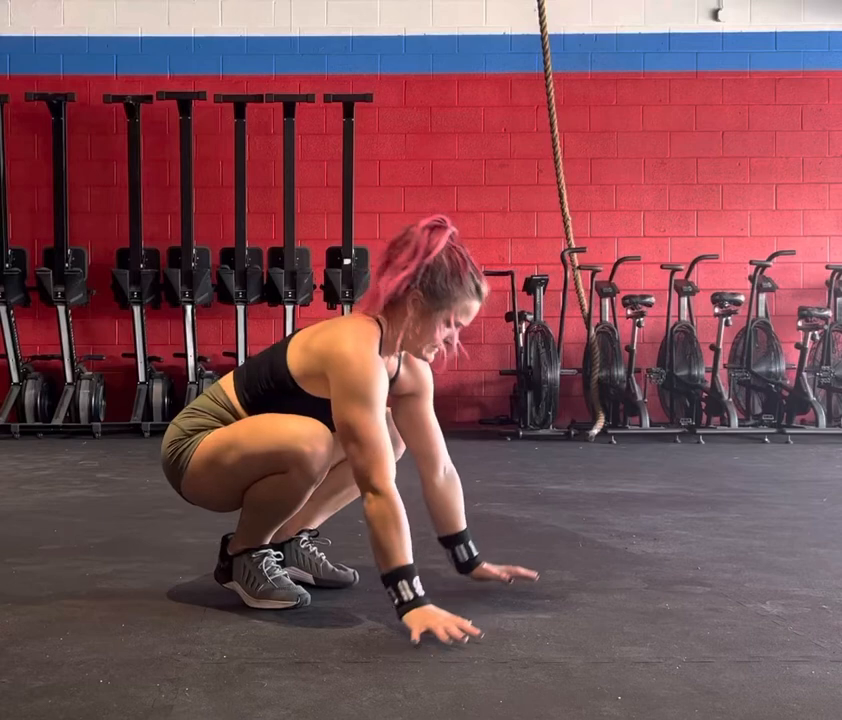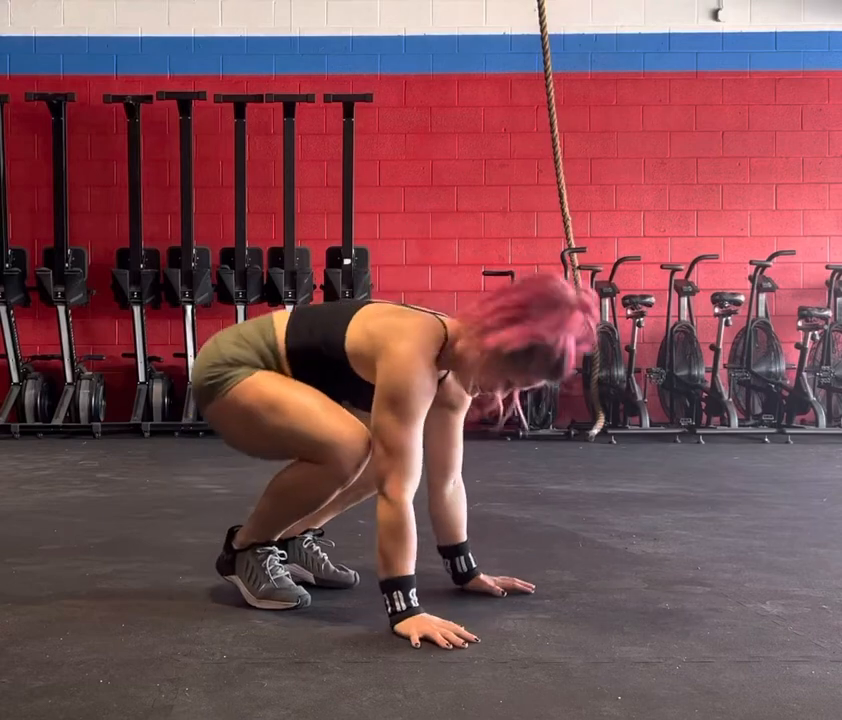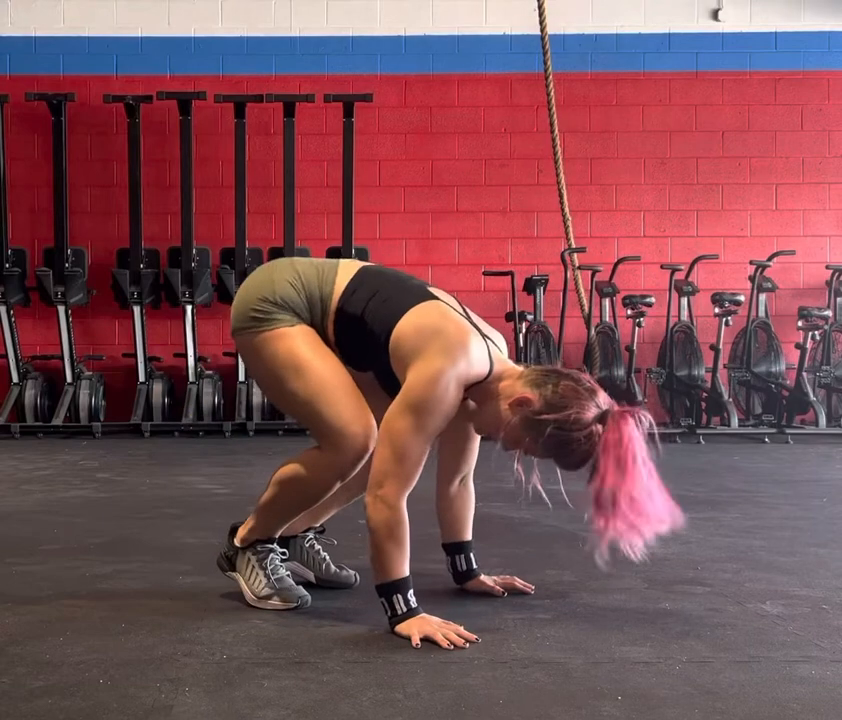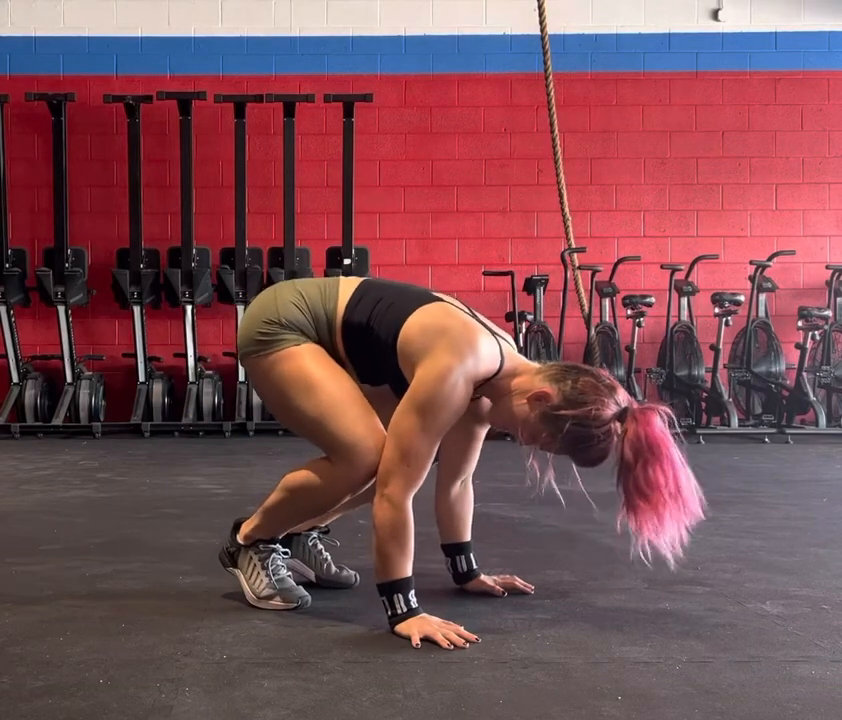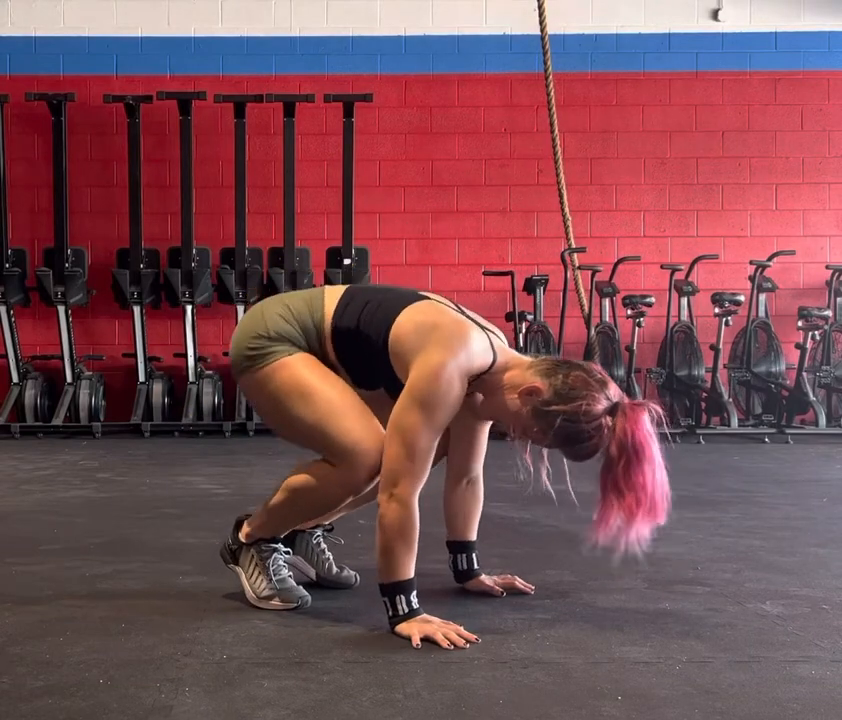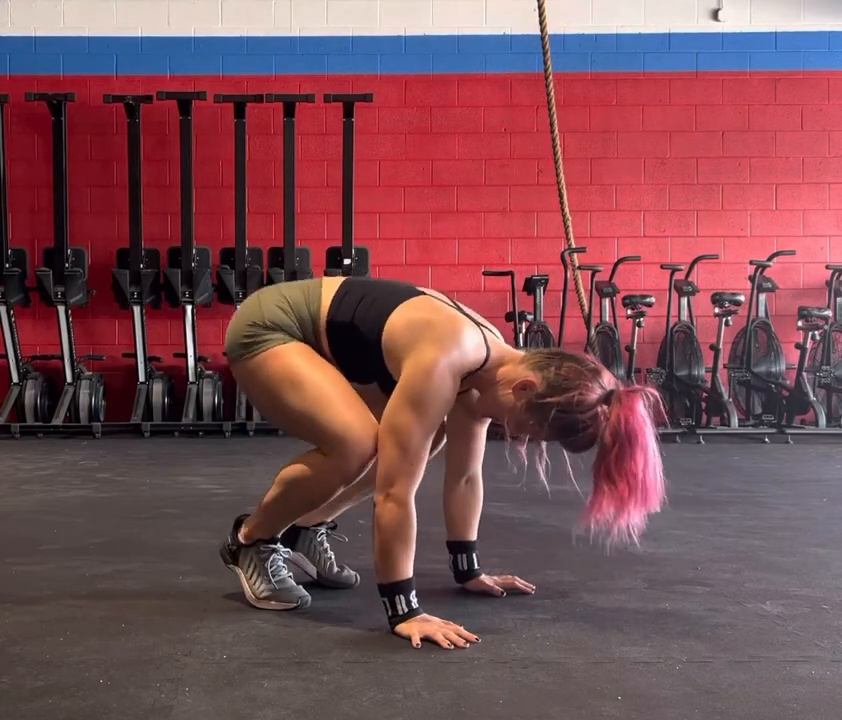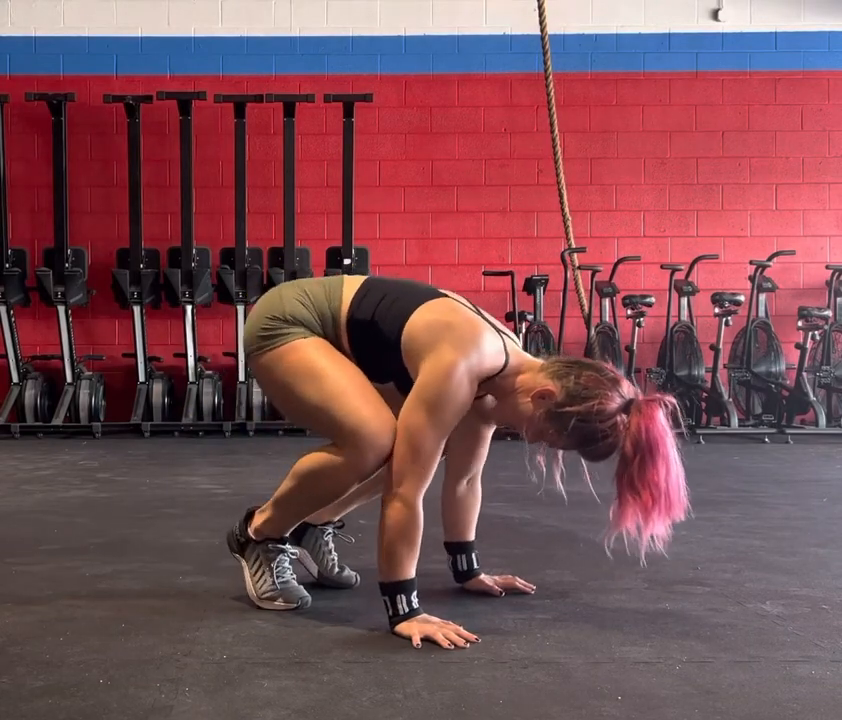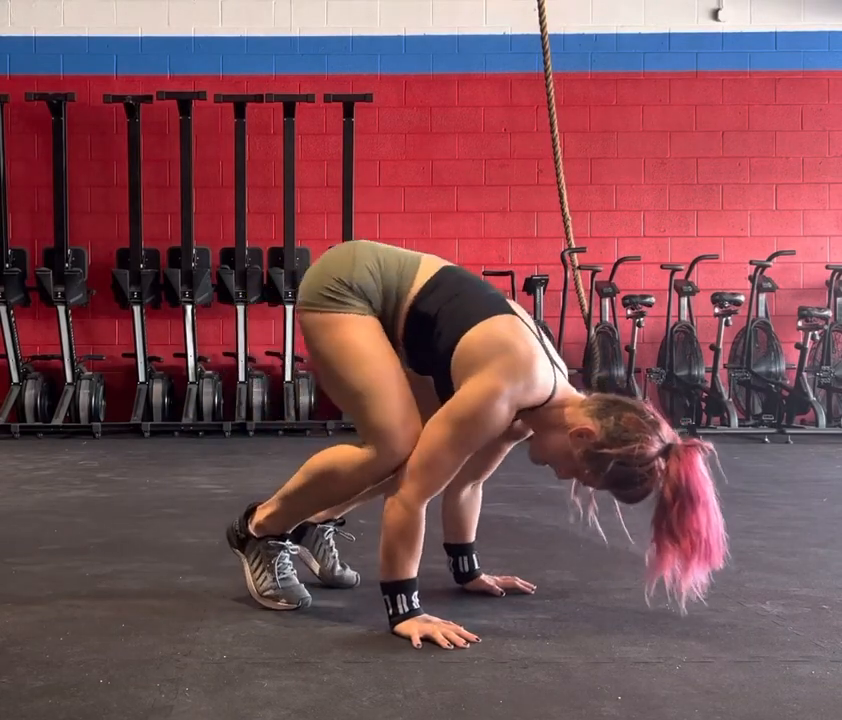
dt=0.5s
person 1, frame 1
left shoulder: (408, 365)
right shoulder: (355, 355)
left elbow: (437, 468)
right elbow: (378, 487)
left wrist: (471, 561)
right wrist: (412, 601)
left hip: (252, 448)
right hip: (197, 445)
left knee: (385, 440)
right knee: (311, 444)
left ankle: (288, 540)
right ankle: (242, 553)
person 1, frame 2
left shoulder: (453, 364)
right shoulder: (415, 359)
left elbow: (445, 479)
right elbow: (393, 490)
left wrist: (466, 572)
right wrist: (405, 610)
left hip: (276, 371)
right hip: (230, 368)
left knee: (378, 447)
right knee: (351, 451)
left ankle: (293, 540)
right ankle: (248, 550)
person 1, frame 3
left shoulder: (491, 370)
right shoulder: (448, 373)
left elbow: (456, 478)
right elbow: (387, 492)
left wrist: (467, 572)
right wrist: (404, 610)
left hip: (320, 310)
right hip: (275, 302)
left knee: (391, 445)
right knee: (352, 443)
left ankle: (293, 536)
right ankle: (248, 544)
person 1, frame 4
left shoulder: (500, 373)
right shoulder: (457, 370)
left elbow: (455, 479)
right elbow: (394, 491)
left wrist: (467, 571)
right wrist: (404, 610)
left hip: (331, 330)
right hip: (281, 321)
left knee: (405, 454)
right knee: (366, 456)
left ankle: (299, 535)
right ankle: (251, 541)
person 1, frame 5
left shoulder: (495, 366)
right shoulder: (449, 366)
left elbow: (465, 476)
right elbow: (399, 491)
left wrist: (468, 570)
right wrist: (405, 611)
left hip: (325, 341)
right hip: (273, 336)
left knee: (422, 447)
right knee: (367, 456)
left ankle: (302, 531)
right ankle: (251, 540)
person 1, frame 6
left shoulder: (487, 364)
right shoulder: (443, 362)
left elbow: (465, 474)
right elbow: (395, 490)
left wrist: (468, 570)
right wrist: (404, 610)
left hip: (321, 337)
right hip: (269, 326)
left knee: (422, 437)
right knee: (357, 444)
left ankle: (304, 529)
right ankle: (251, 540)
person 1, frame 7
left shoulder: (501, 371)
right shoulder: (461, 366)
left elbow: (463, 477)
right elbow: (405, 490)
left wrist: (468, 570)
right wrist: (404, 610)
left hip: (336, 333)
right hip: (286, 320)
left knee: (426, 442)
right knee: (373, 441)
left ankle: (313, 526)
right ankle: (259, 534)
person 1, frame 8
left shoulder: (549, 399)
right shoulder: (508, 389)
left elbow: (465, 475)
right elbow: (411, 490)
left wrist: (467, 570)
right wrist: (404, 611)
left hip: (387, 294)
right hip: (348, 283)
left knee: (427, 449)
right knee: (395, 448)
left ankle: (314, 523)
right ankle: (261, 529)
